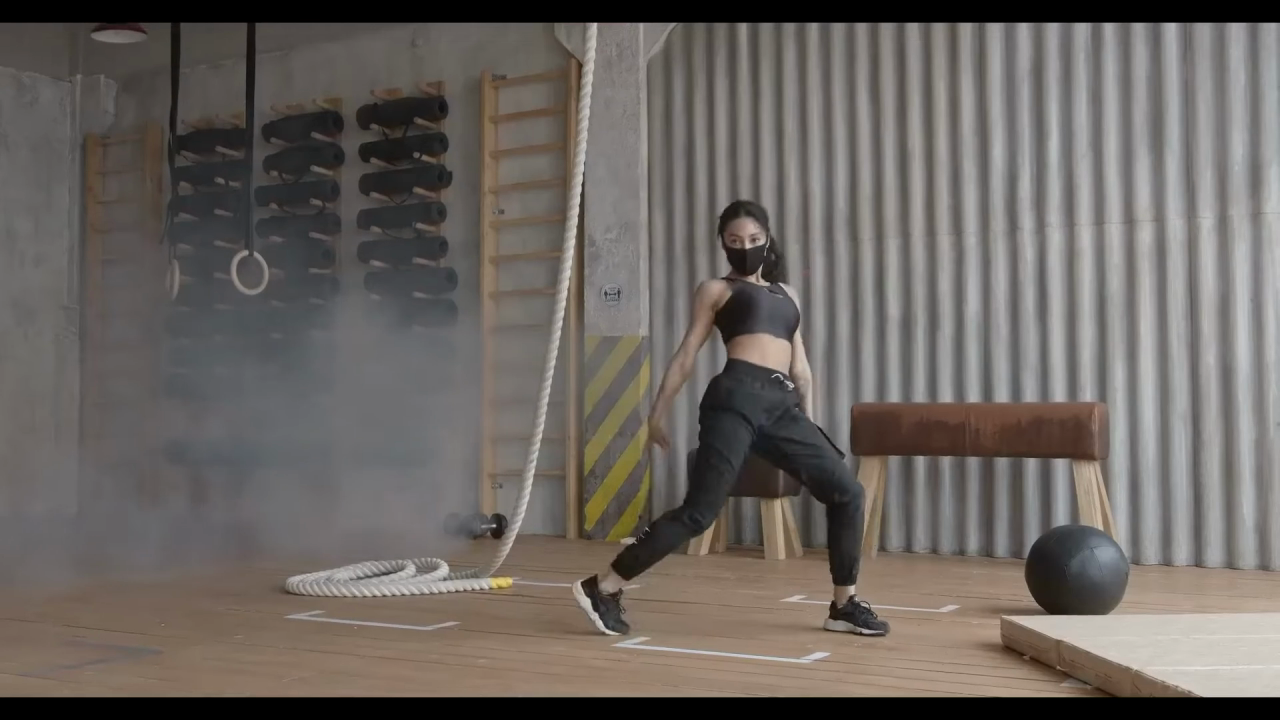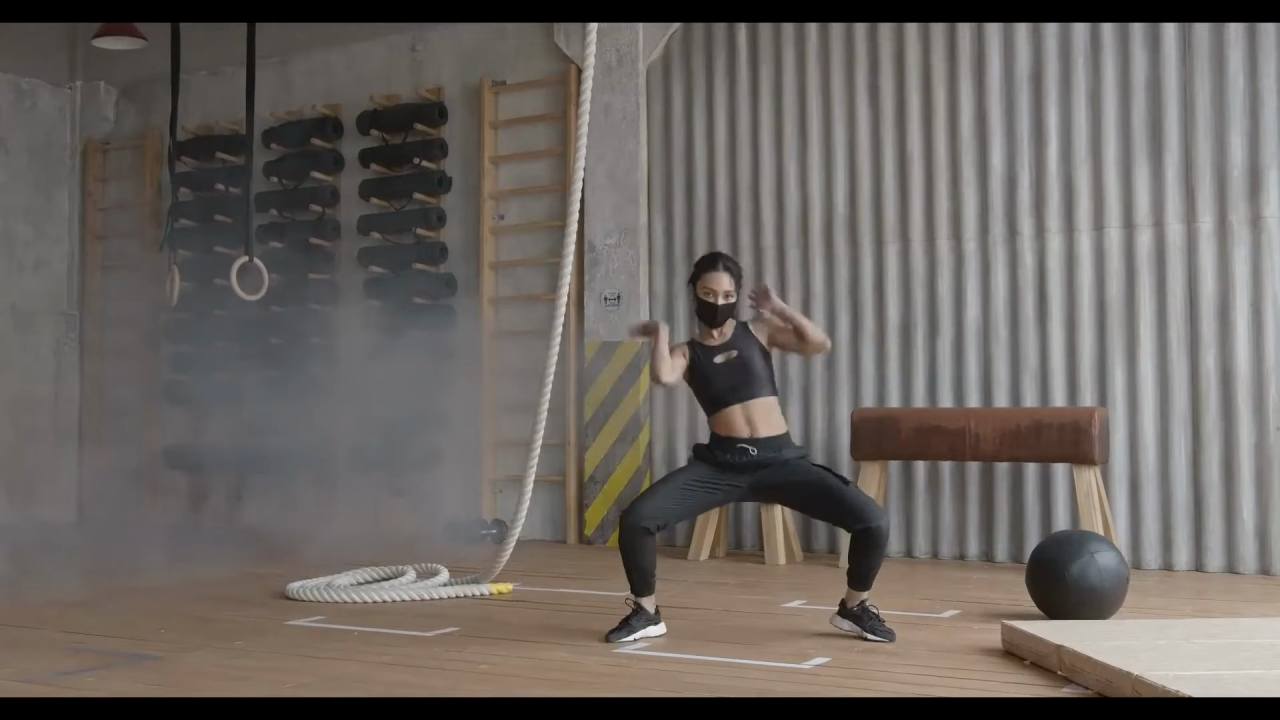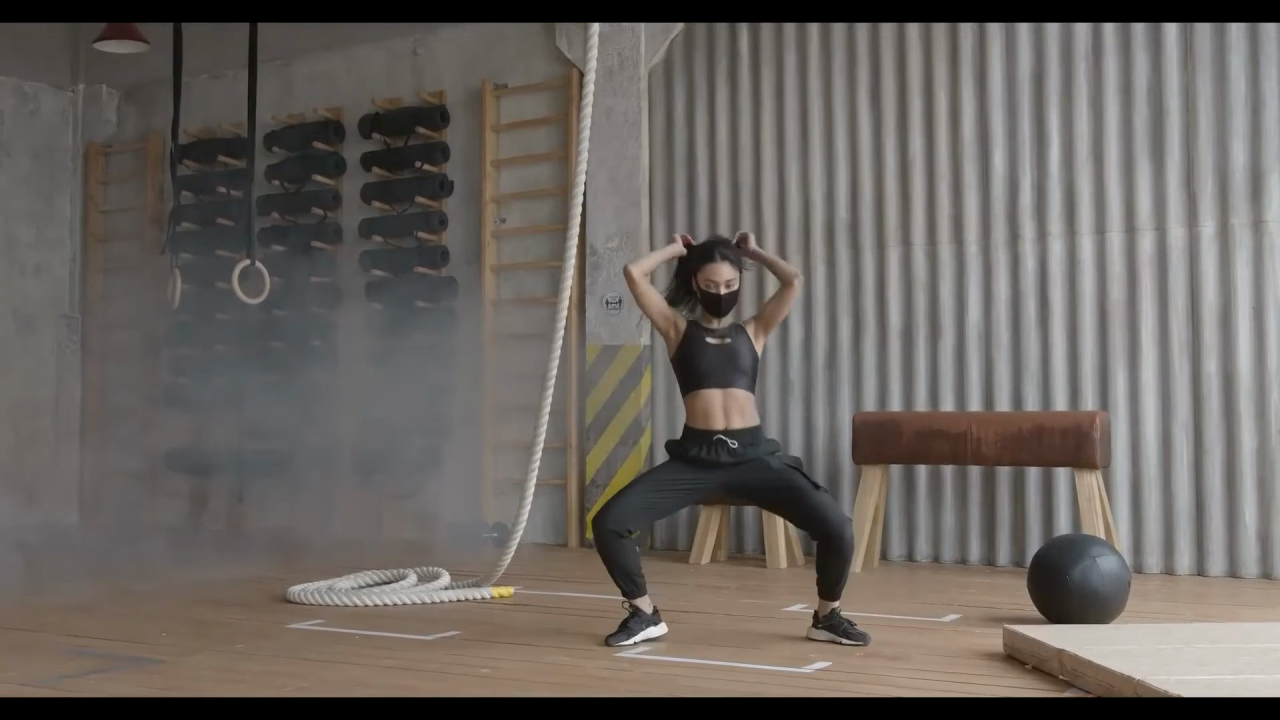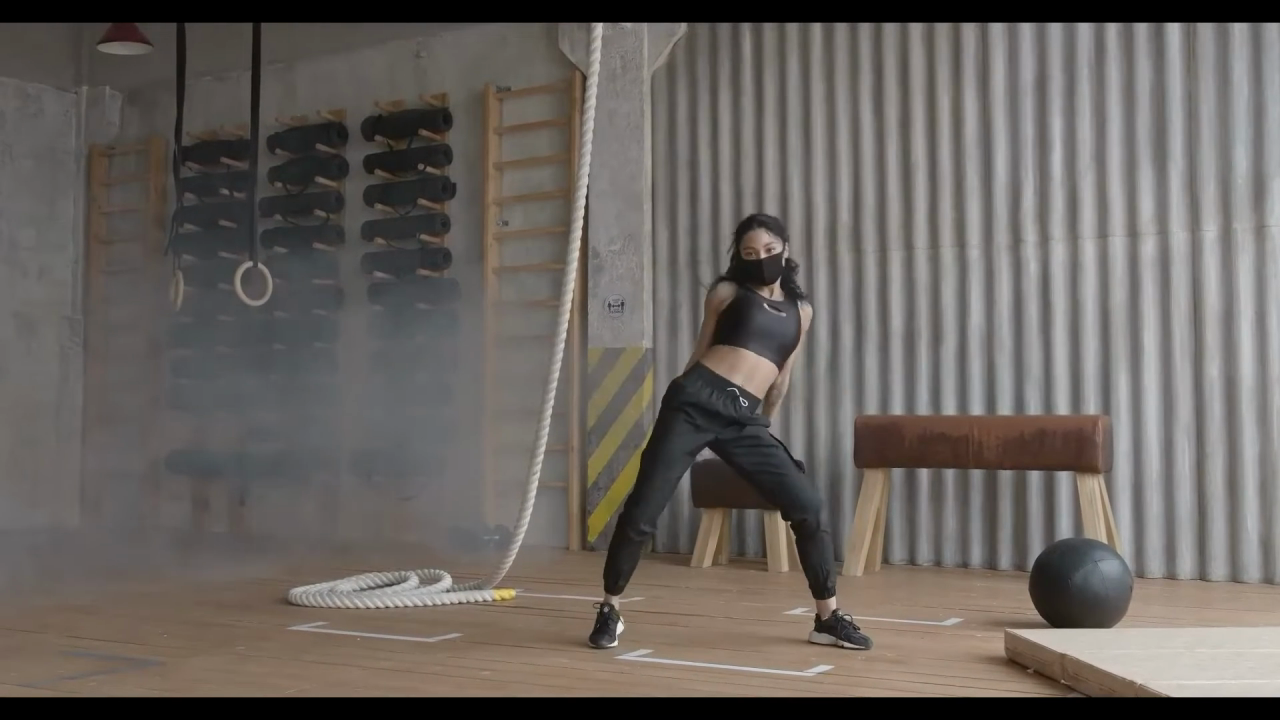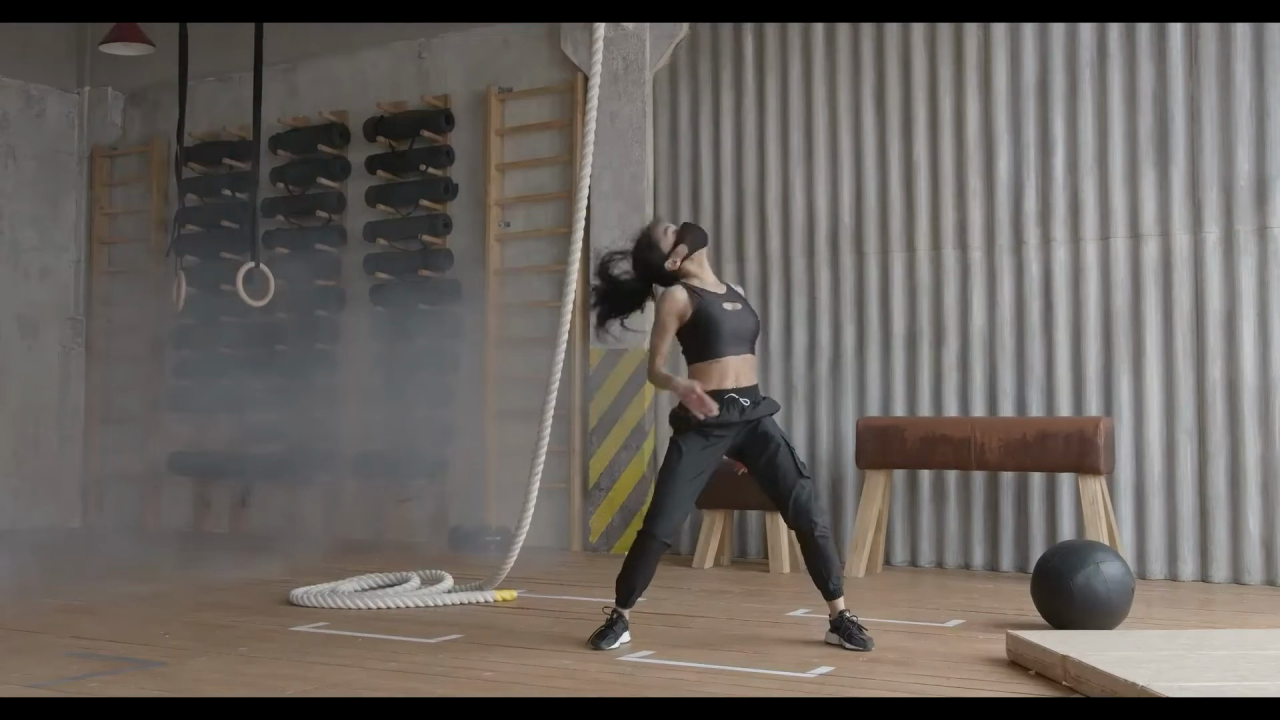
dt=1s
person 1, frame 1
left shoulder: (786, 294)
right shoulder: (717, 289)
left elbow: (801, 364)
right elbow: (687, 352)
left wrist: (808, 421)
right wrist: (657, 412)
left hip: (781, 407)
right hip: (737, 400)
left knee: (848, 495)
right knee: (698, 513)
left ankle: (844, 605)
right ankle: (603, 587)
person 1, frame 2
left shoulder: (758, 331)
right shoulder: (686, 353)
left elbow: (819, 344)
right elbow: (663, 377)
left wrist: (773, 306)
right wrist: (659, 335)
left hip: (779, 457)
right hip: (722, 463)
left knee: (871, 519)
right knee: (635, 519)
left ankle: (854, 606)
right ankle: (645, 611)
person 1, frame 3
left shoulder: (753, 332)
right shoulder: (679, 329)
left elbow: (792, 280)
right elbow: (633, 274)
left wrist: (755, 253)
right wrist: (676, 251)
left hip: (753, 457)
right hip: (696, 458)
left knee: (836, 527)
right knee: (608, 522)
left ankle: (826, 615)
right ankle: (644, 613)
person 1, frame 4
left shoulder: (801, 310)
right shoulder: (727, 292)
right elbow: (702, 350)
left wrist: (761, 424)
right wrist: (671, 410)
left hip: (743, 421)
right hip: (696, 404)
left knee: (808, 509)
right knee: (641, 512)
left ankle: (828, 617)
right ankle: (610, 609)
person 1, frame 5
left shoulder: (735, 291)
right shoulder: (677, 298)
right elbow: (656, 369)
right wrist: (684, 387)
left hip: (754, 413)
right hip: (704, 422)
left knee: (808, 513)
right knee: (660, 525)
left ankle: (839, 617)
right ankle: (619, 616)
